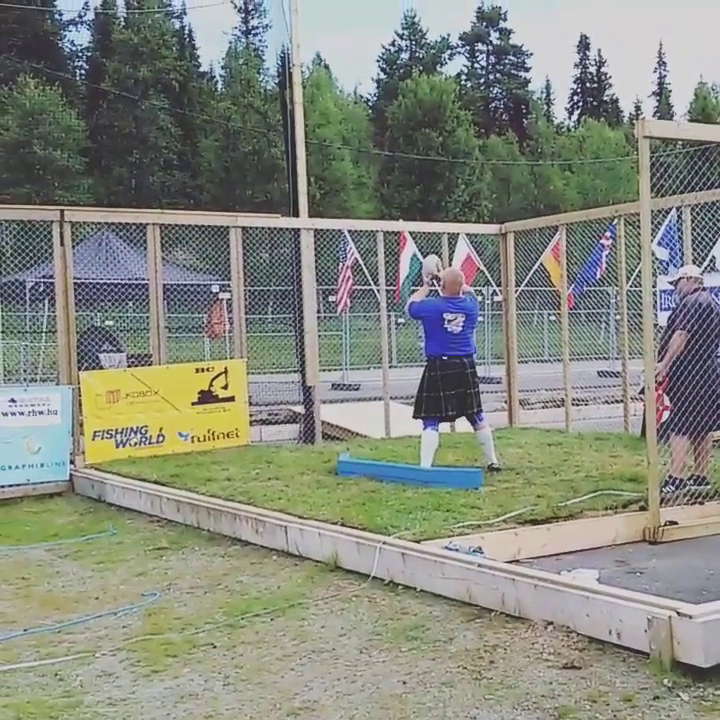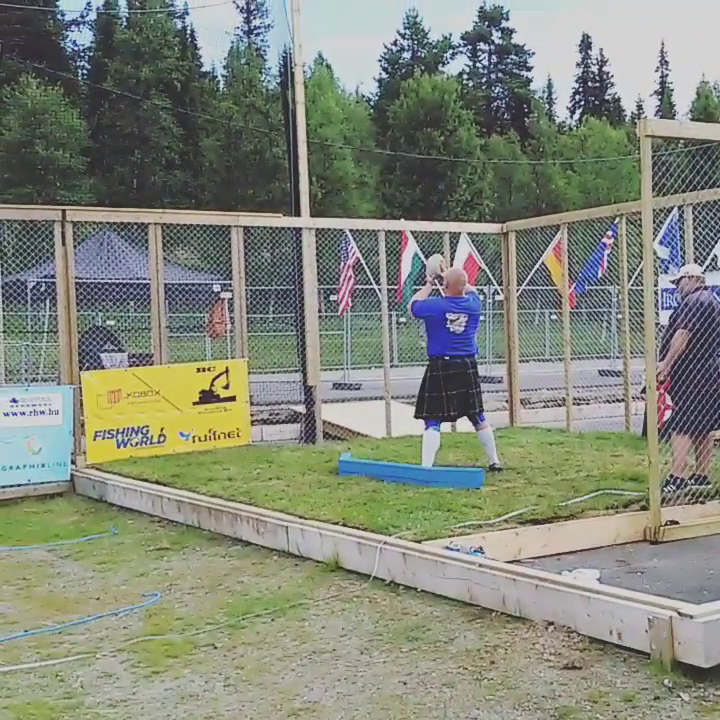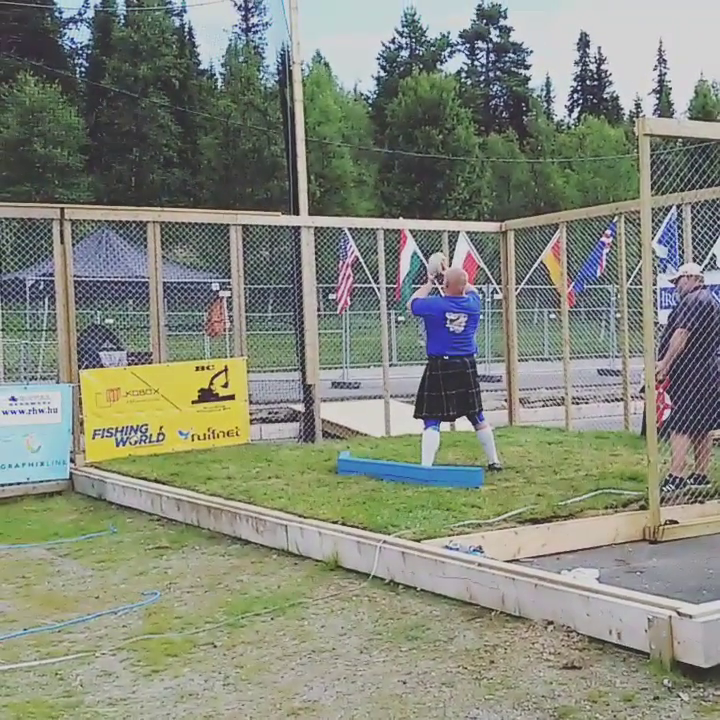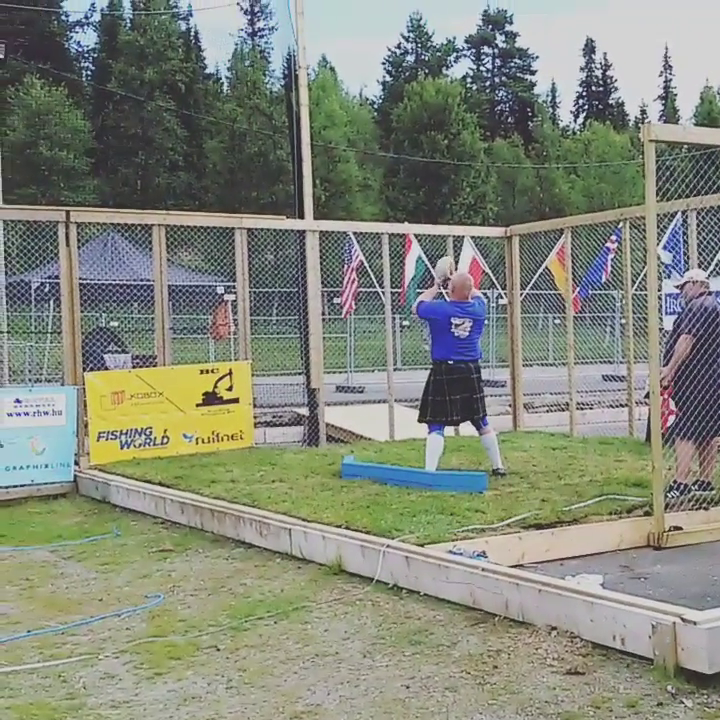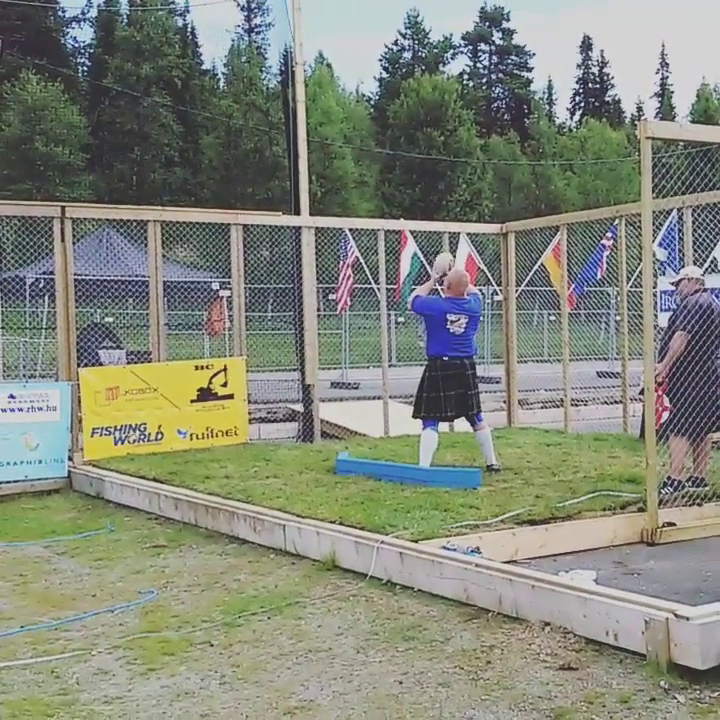
dt=0.1s
person 1, frame 1
left shoulder: (692, 302)
left elbow: (682, 335)
left wrist: (664, 364)
left hip: (689, 374)
left knee: (680, 426)
right knee: (701, 427)
left ankle: (676, 480)
right ankle: (701, 477)
person 1, frame 2
left shoulder: (694, 301)
left elbow: (683, 334)
left wrist: (666, 363)
left hip: (691, 372)
left knee: (682, 426)
left ankle: (677, 479)
person 1, frame 3
left shoulder: (693, 300)
left elbow: (682, 333)
left wrist: (665, 362)
left hip: (690, 372)
left knee: (681, 425)
right knee: (701, 426)
left ankle: (676, 478)
right ankle: (701, 475)
person 1, frame 4
left shoulder: (698, 306)
left elbow: (688, 339)
left wrist: (670, 368)
left hip: (695, 379)
left knee: (685, 431)
left ankle: (681, 484)
person 1, frame 5
left shoulder: (693, 303)
left elbow: (683, 336)
left wrist: (665, 364)
left hip: (690, 376)
left knee: (679, 428)
right knee: (701, 429)
left ankle: (675, 481)
right ankle: (699, 478)
person 2, frame 1
left shoulder: (430, 306)
right shoulder: (471, 304)
left elbow: (410, 307)
right elbow: (468, 290)
left wrist: (426, 286)
right wrist: (450, 277)
left hip: (438, 369)
right hip: (465, 367)
left knee: (431, 421)
right knee: (476, 417)
left ankle: (425, 468)
right ankle: (493, 462)
person 2, frame 2
left shoulder: (433, 306)
right shoulder: (473, 304)
left elbow: (412, 306)
right elbow: (471, 291)
left wrist: (429, 286)
right wrist: (452, 276)
left hip: (440, 369)
right hip: (467, 367)
left knee: (433, 421)
right knee: (478, 417)
left ankle: (426, 468)
right ankle: (494, 462)
person 2, frame 3
left shoulder: (433, 305)
right shoulder: (473, 304)
left elbow: (412, 304)
right elbow: (471, 290)
left wrist: (429, 283)
right wrist: (453, 275)
left hip: (439, 368)
right hip: (466, 367)
left knee: (432, 421)
right knee: (477, 417)
left ankle: (426, 467)
right ankle: (494, 461)
person 2, frame 4
left shoulder: (438, 309)
right shoulder: (478, 309)
left elbow: (418, 306)
right elbow: (477, 295)
left wrist: (435, 287)
right wrist: (460, 281)
left hip: (444, 373)
right hip: (471, 372)
left knee: (436, 425)
right knee: (481, 422)
left ankle: (430, 472)
right ankle: (498, 466)
person 2, frame 5
left shoulder: (433, 305)
right shoulder: (474, 305)
left elbow: (413, 300)
right elbow: (473, 292)
left wrist: (431, 281)
right wrist: (456, 276)
left hip: (439, 369)
right hip: (465, 368)
left knee: (431, 421)
right knee: (476, 417)
left ankle: (424, 468)
right ankle: (492, 462)
